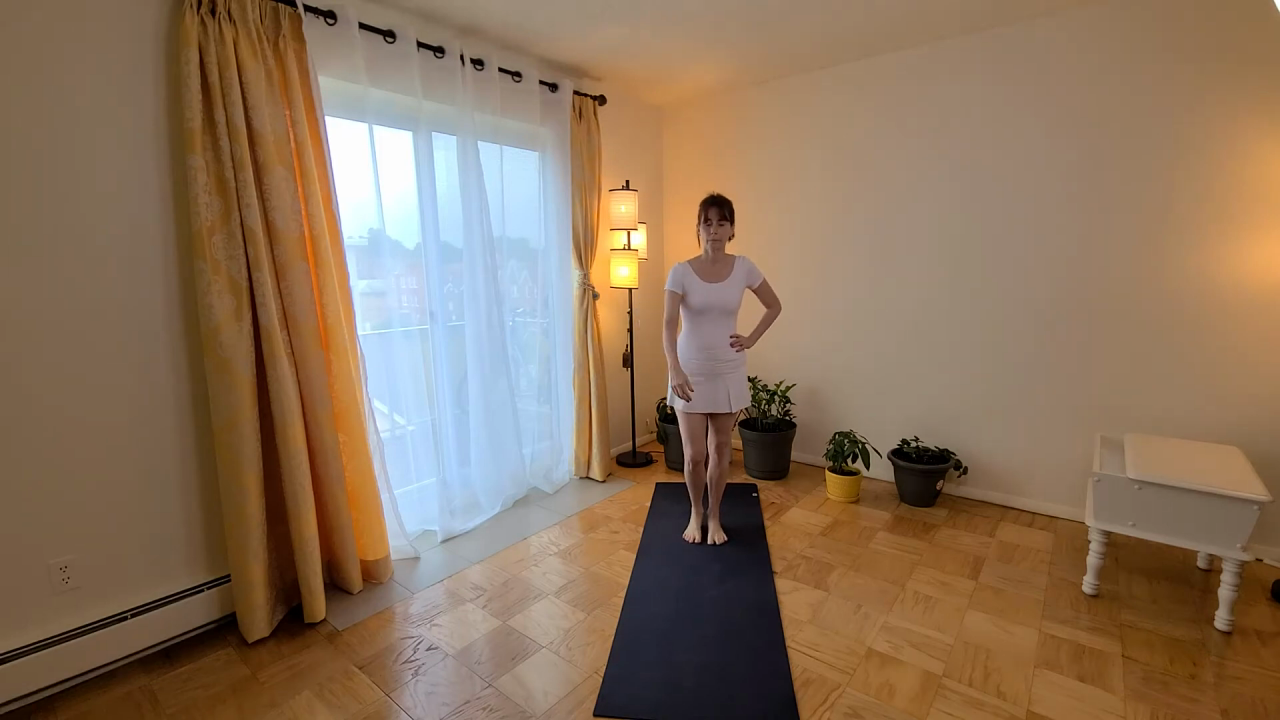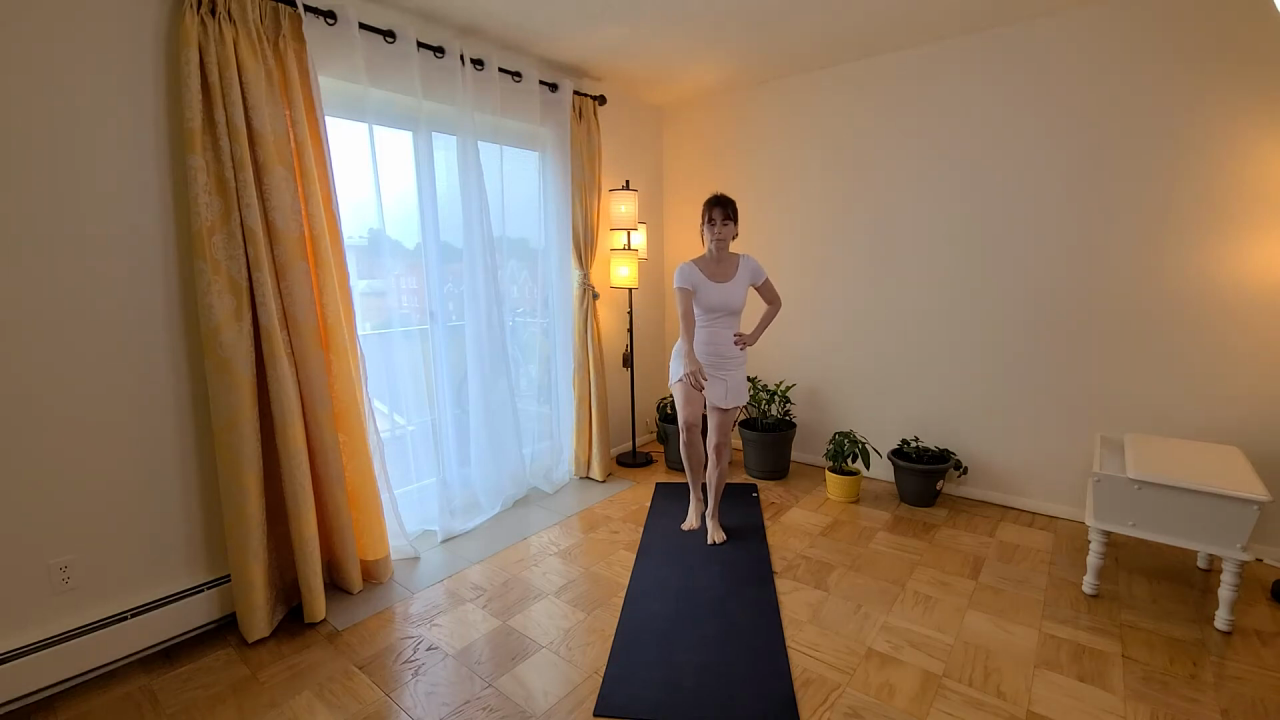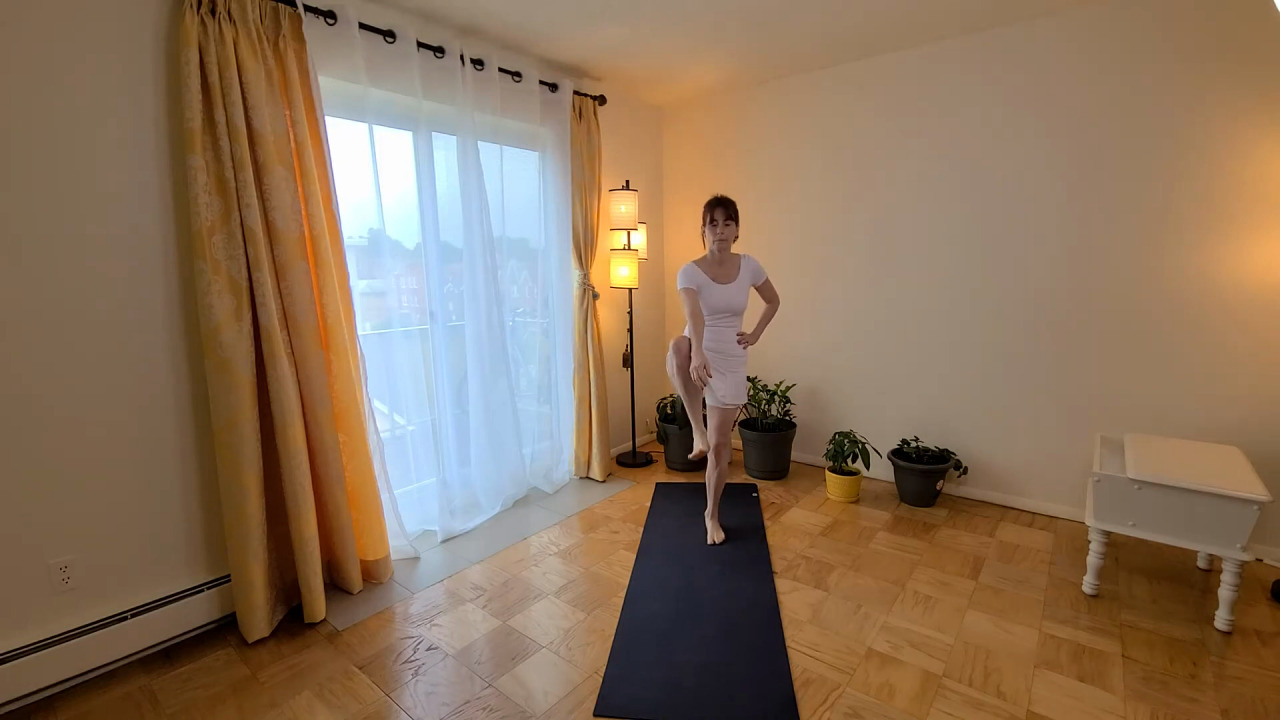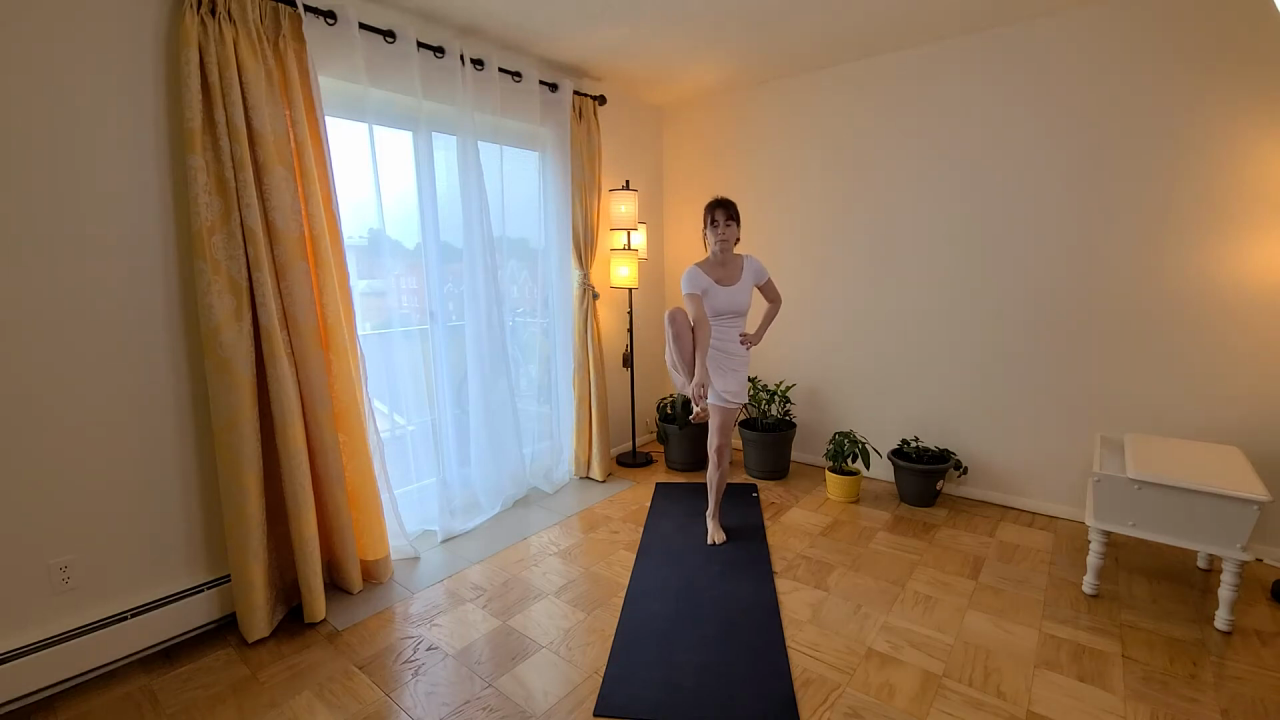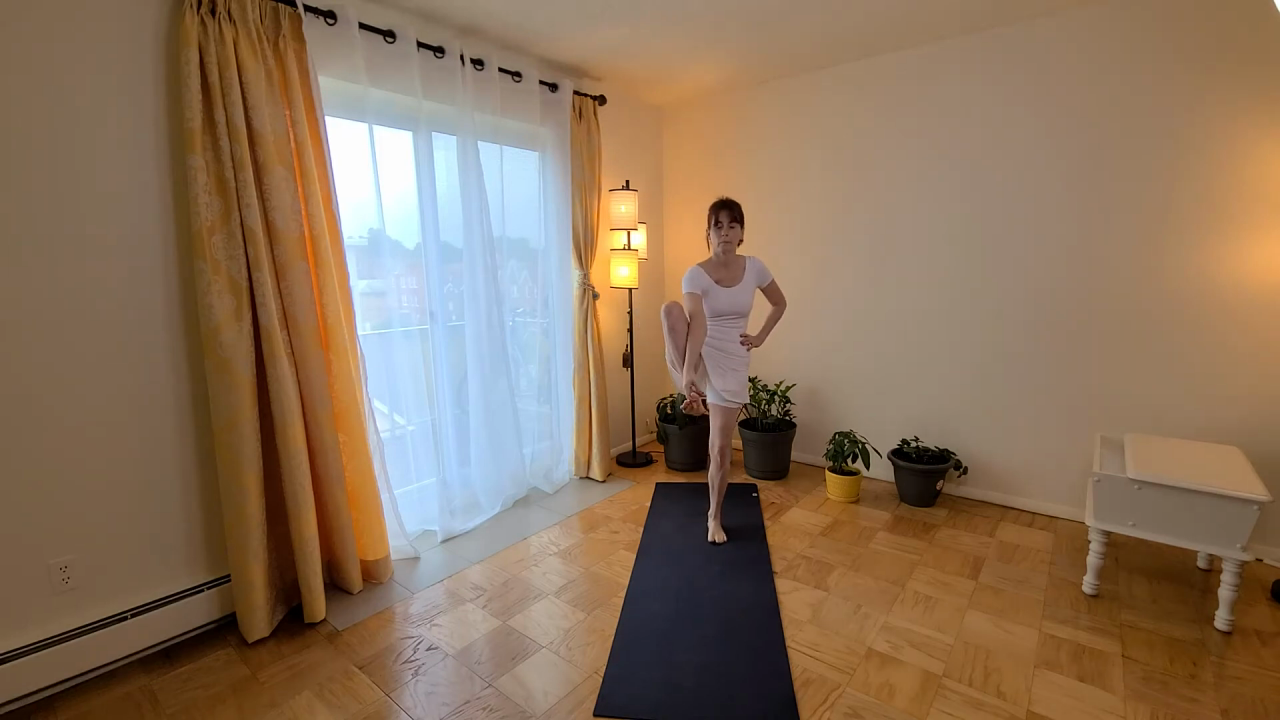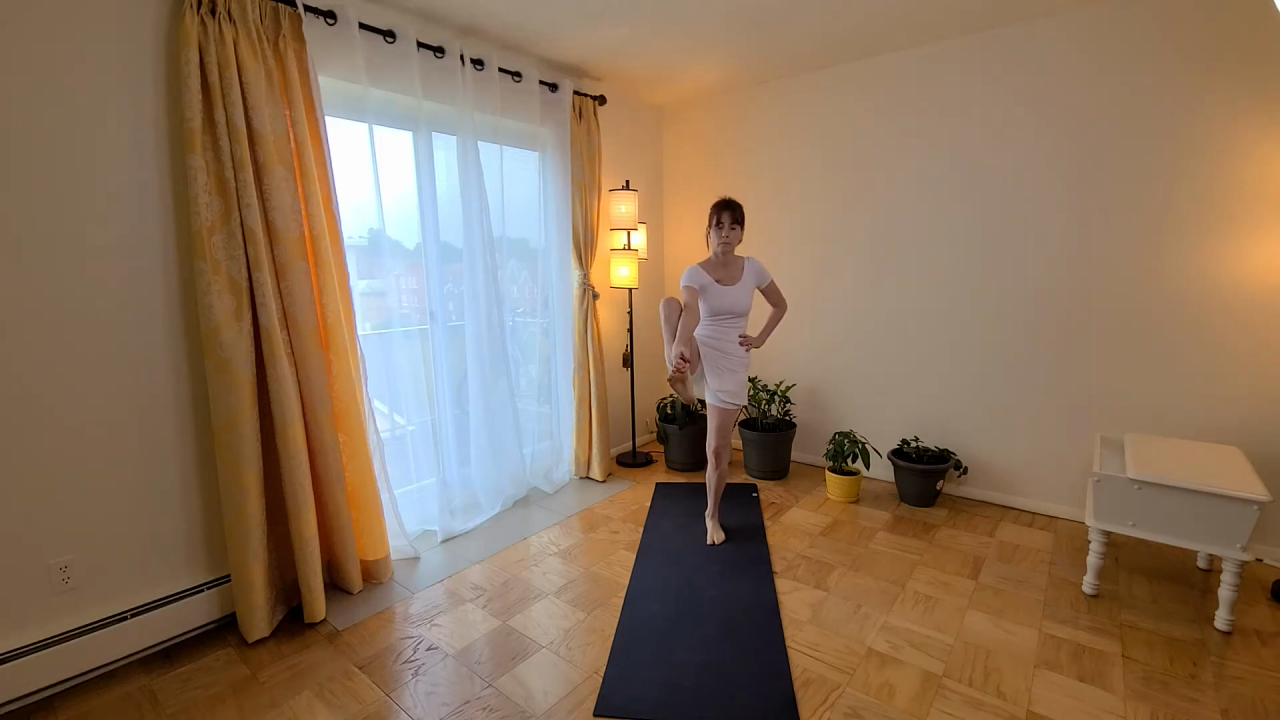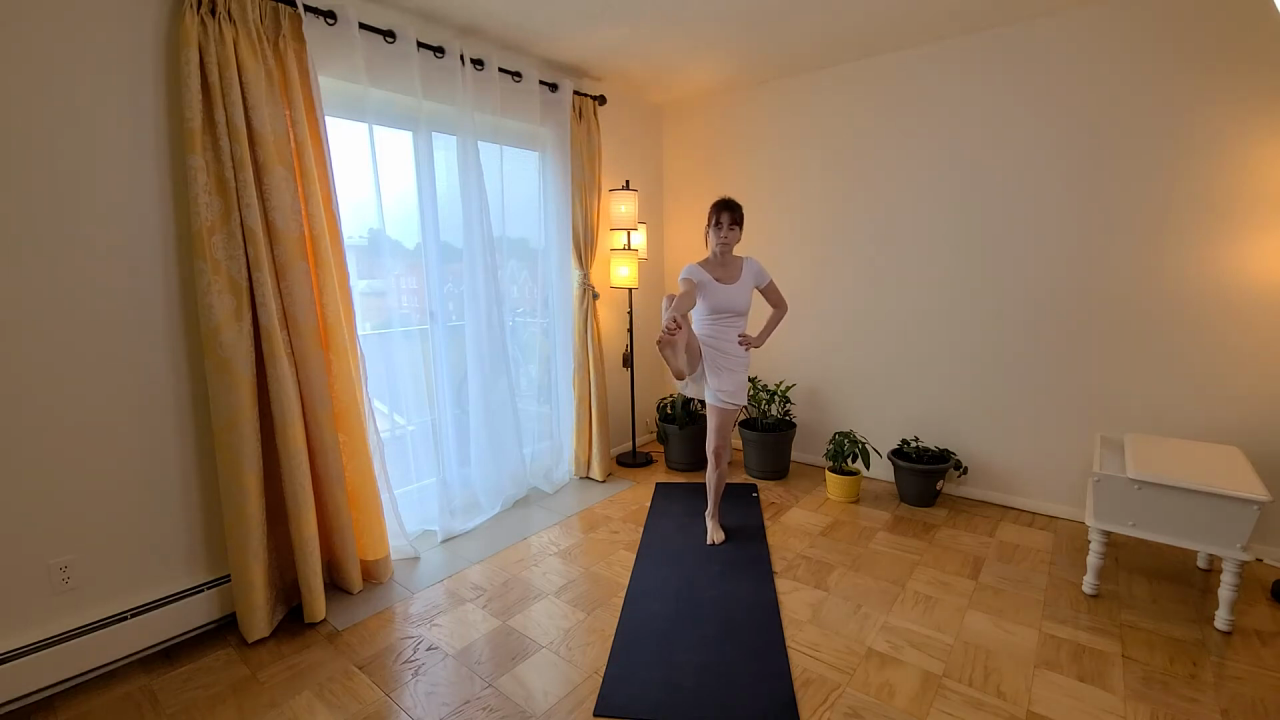
dt=0.3s
person 1, frame 1
left shoulder: (744, 268)
right shoulder: (681, 272)
left elbow: (774, 306)
right elbow: (670, 324)
left wrist: (752, 339)
right wrist: (675, 369)
left hip: (728, 373)
right hip: (690, 372)
left knee: (720, 448)
right knee: (695, 455)
left ankle: (714, 515)
right ankle: (695, 513)
person 1, frame 2
left shoulder: (748, 266)
right shoulder: (687, 271)
left elbow: (775, 303)
right elbow: (686, 317)
left wrist: (754, 336)
right wrist: (690, 359)
left hip: (729, 367)
right hip: (691, 361)
left knee: (719, 445)
right knee: (689, 423)
left ankle: (712, 515)
right ankle: (695, 498)
person 1, frame 3
left shoulder: (748, 266)
right shoulder: (690, 272)
left elbow: (773, 301)
right elbow: (694, 315)
left wrist: (755, 335)
right wrist: (698, 353)
left hip: (729, 365)
right hip: (695, 359)
left knee: (720, 445)
right knee: (680, 343)
left ankle: (712, 515)
right ankle: (697, 429)
person 1, frame 4
left shoulder: (751, 266)
right shoulder: (693, 275)
left elbow: (775, 300)
right elbow: (701, 322)
left wrist: (758, 336)
right wrist: (700, 370)
left hip: (731, 364)
right hip: (694, 359)
left knee: (720, 447)
right knee: (675, 316)
left ankle: (713, 515)
right ankle: (696, 396)
person 1, frame 5
left shoulder: (754, 268)
right shoulder: (696, 275)
left elbow: (780, 303)
right elbow: (698, 322)
left wrist: (760, 337)
right wrist: (689, 372)
left hip: (731, 365)
right hip: (696, 356)
left knee: (721, 447)
right knee: (671, 309)
left ankle: (714, 515)
right ankle: (690, 388)
person 1, frame 6
left shoulder: (753, 269)
right shoulder: (695, 273)
left elbow: (780, 305)
right elbow: (691, 311)
left wrist: (760, 339)
right wrist: (679, 347)
left hip: (730, 365)
right hip: (695, 355)
left knee: (718, 449)
right knee: (669, 304)
left ankle: (712, 516)
right ankle: (683, 377)
person 1, frame 7
left shoulder: (751, 268)
right shoulder: (694, 272)
left elbow: (780, 306)
right elbow: (685, 297)
left wrist: (759, 339)
right wrist: (673, 316)
left hip: (730, 365)
right hip: (695, 358)
left knee: (718, 448)
right knee: (670, 302)
left ankle: (712, 515)
right ankle: (675, 353)
